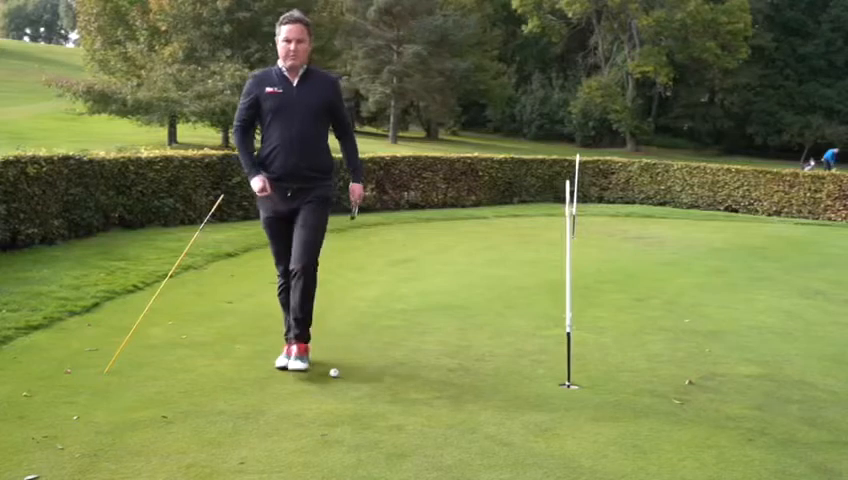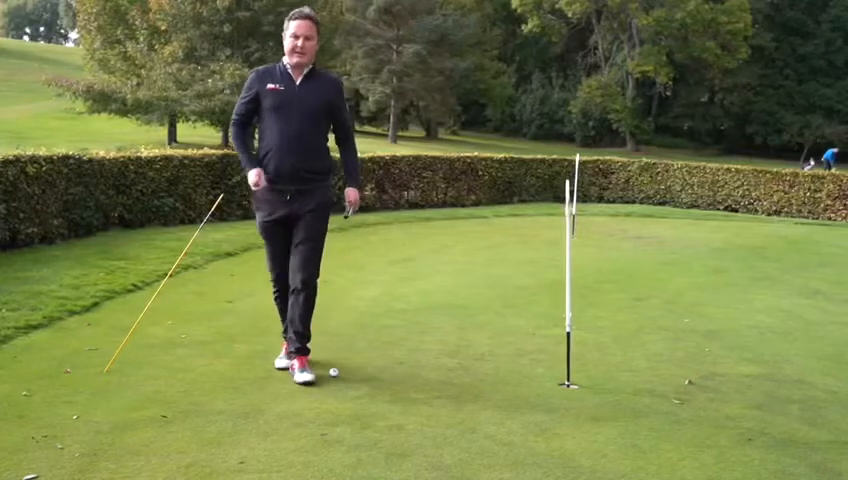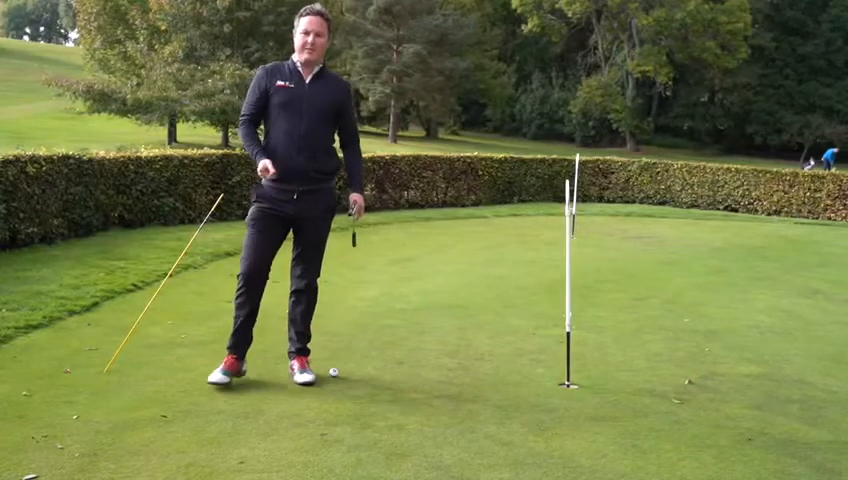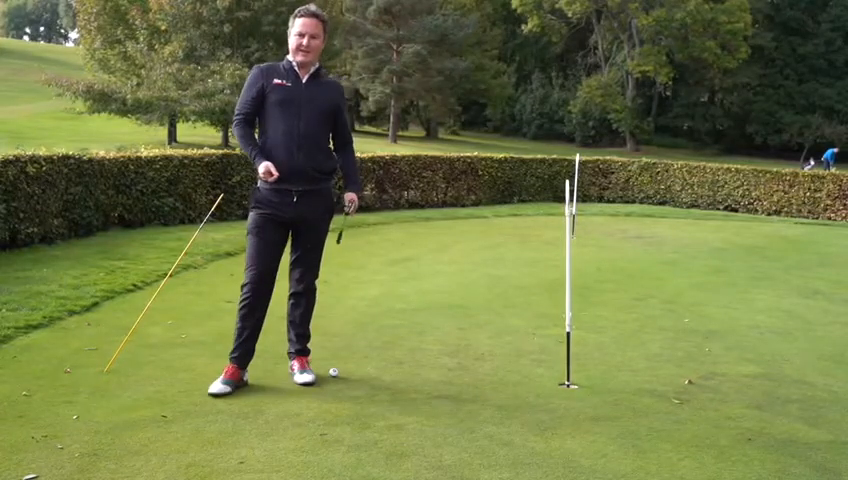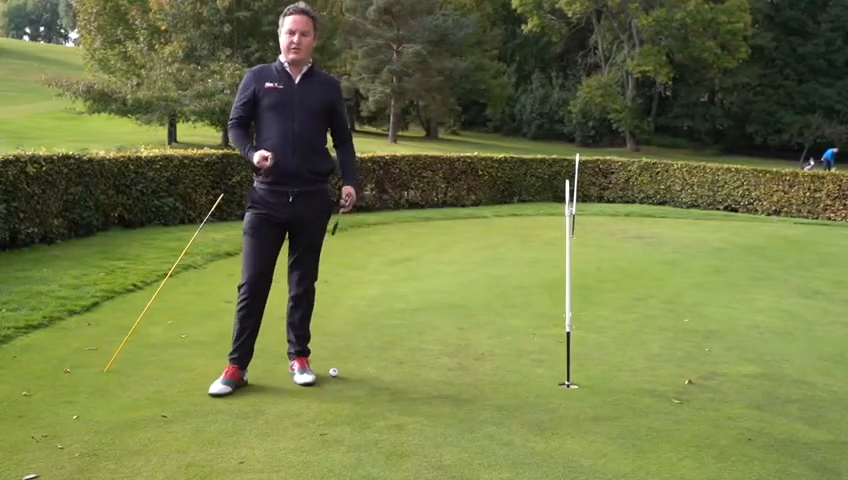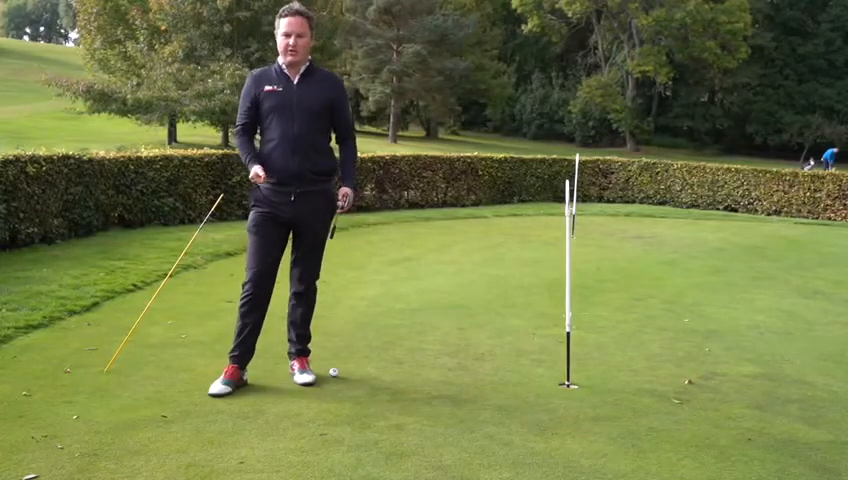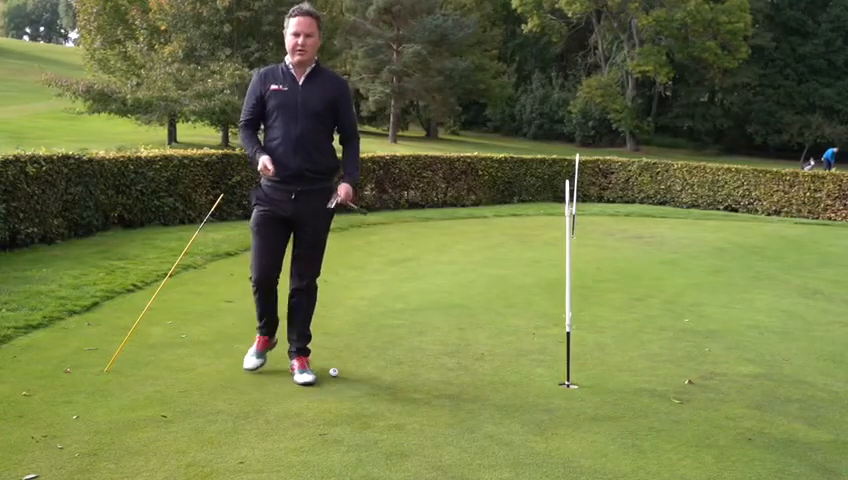
dt=0.5s
person 1, frame 1
left shoulder: (326, 84)
right shoulder: (259, 82)
left elbow: (345, 134)
right elbow: (241, 130)
left wrist: (356, 177)
right wrist: (253, 173)
left hip: (314, 191)
right hip: (274, 192)
left knee: (303, 265)
right knee: (284, 271)
left ankle: (300, 343)
right ankle: (290, 341)
person 1, frame 2
left shoulder: (330, 86)
right shoulder: (261, 78)
left elbow: (345, 138)
right elbow: (238, 123)
left wrist: (352, 183)
right wrist: (250, 165)
left hip: (313, 196)
right hip: (270, 194)
left knee: (304, 278)
right knee: (279, 276)
left ankle: (298, 353)
right ankle: (289, 339)
person 1, frame 3
left shoulder: (338, 88)
right shoulder: (269, 75)
left elbow: (350, 142)
right elbow: (247, 122)
left wrist: (356, 188)
right wrist: (259, 156)
left hip: (317, 196)
right hip: (272, 193)
left knee: (305, 280)
right knee: (251, 272)
left ankle: (299, 355)
right ankle: (235, 356)
person 1, frame 4
left shoulder: (332, 89)
right shoulder: (264, 75)
left elbow: (343, 144)
right elbow: (241, 122)
left wrist: (352, 186)
right wrist: (259, 160)
left hip: (316, 198)
right hip: (271, 196)
left knee: (304, 282)
right knee: (256, 281)
left ankle: (299, 356)
right ankle: (237, 365)
person 1, frame 5
left shoulder: (328, 86)
right shoulder: (257, 77)
left elbow: (342, 139)
right elbow: (236, 124)
left wrist: (349, 180)
right wrist: (252, 153)
left hip: (312, 199)
right hip: (266, 196)
left knee: (303, 283)
right knee: (253, 282)
left ankle: (299, 356)
right ankle: (237, 365)
person 1, frame 6
left shoulder: (330, 84)
right shoulder: (258, 80)
left elbow: (346, 138)
right elbow: (243, 130)
left wrist: (348, 182)
right wrist: (253, 163)
left hip: (316, 198)
right hip: (270, 196)
left knee: (304, 282)
right knee: (256, 281)
left ankle: (299, 357)
right ankle: (237, 366)
person 1, frame 7
left shoulder: (334, 85)
right shoulder: (264, 79)
left elbow: (350, 138)
right elbow: (246, 126)
left wrist: (348, 179)
right wrist: (259, 155)
left hip: (317, 195)
right hip: (272, 193)
left knee: (304, 280)
right knee: (263, 275)
left ankle: (299, 354)
right ankle: (265, 334)
